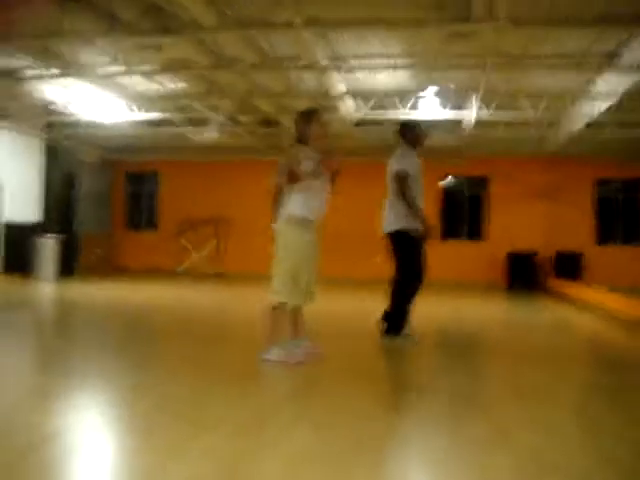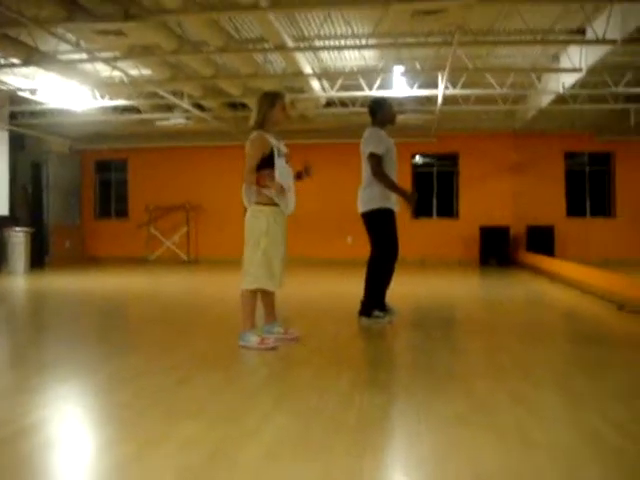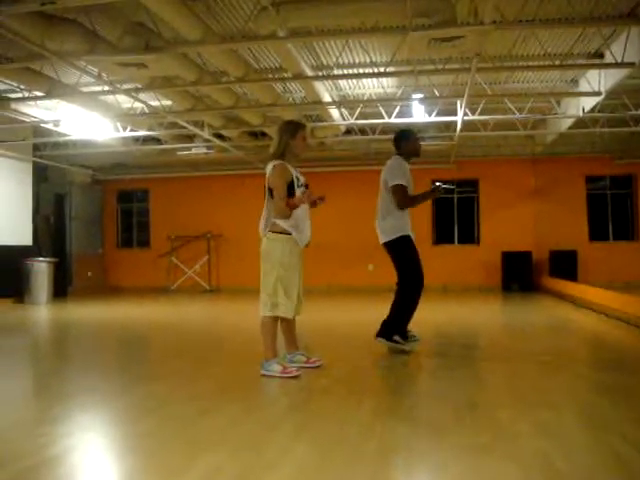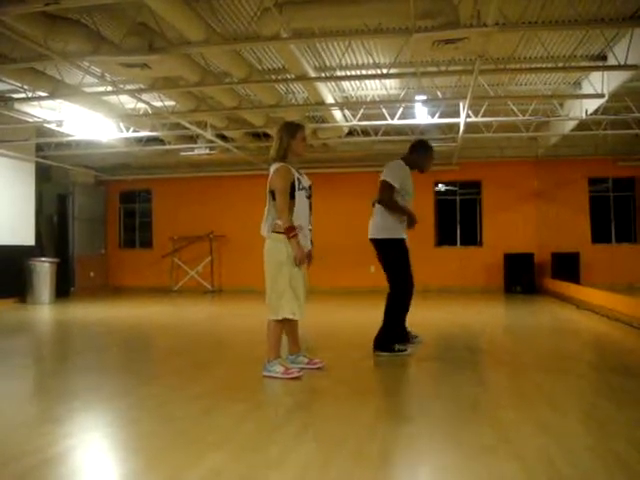
dt=1s
person 1, frame 1
left shoulder: (318, 158)
right shoulder: (296, 154)
left elbow: (323, 191)
right elbow: (279, 181)
left wrist: (331, 174)
right wrist: (303, 175)
left hip: (310, 230)
right hip: (293, 228)
left knee: (300, 287)
right knee: (283, 286)
left ankle: (296, 339)
right ankle: (272, 346)
person 1, frame 2
left shoulder: (274, 142)
right shoulder: (259, 139)
right elbow: (247, 176)
left wrist: (299, 175)
right wrist: (270, 184)
left hip: (276, 214)
right hip: (263, 213)
left knee: (271, 271)
right knee: (256, 270)
left ankle: (271, 324)
right ankle: (247, 331)
person 1, frame 3
left shoulder: (292, 171)
right shoulder: (279, 168)
right elbow: (278, 208)
left wrist: (312, 202)
right wrist: (298, 201)
left hip: (292, 241)
right hip: (278, 241)
left knee: (289, 299)
right knee: (274, 298)
left ankle: (293, 353)
right ankle: (269, 360)
person 1, frame 4
left shoulder: (295, 173)
right shoulder: (281, 171)
right elbow: (283, 212)
left wrist: (306, 246)
right wrist: (295, 244)
left hip: (294, 243)
right hip: (282, 243)
left knee: (293, 301)
right knee: (282, 302)
left ankle: (295, 354)
right ankle: (272, 362)
person 2, frame 1
left shoulder: (410, 157)
right shoulder: (404, 156)
right elbow: (402, 191)
left wrist: (420, 222)
right wrist: (421, 219)
left hip: (408, 225)
right hip: (401, 225)
left knee: (413, 273)
right knee: (408, 274)
left ankle: (393, 318)
right ankle: (393, 326)
person 2, frame 2
left shoulder: (381, 136)
right shoulder: (374, 135)
right elbow: (377, 172)
left wrist: (401, 193)
right wrist: (403, 193)
left hip: (382, 204)
right hip: (376, 204)
left knee: (388, 253)
right knee: (382, 254)
left ankle: (377, 303)
right ankle: (369, 308)
person 2, frame 3
left shoulder: (398, 166)
right shoulder: (397, 166)
right elbow: (402, 202)
left wrist: (425, 195)
right wrist: (430, 194)
left hip: (397, 231)
right hip: (395, 233)
left knee: (410, 280)
right knee: (413, 281)
left ankle: (399, 330)
right ankle: (389, 331)
person 2, frame 4
left shoulder: (405, 171)
right shoulder: (396, 168)
right elbow: (382, 197)
left wrist: (407, 215)
right wrist: (408, 214)
left hip: (393, 234)
right hip: (386, 235)
left knee: (405, 285)
right knee: (400, 287)
left ankle: (399, 333)
right ankle: (385, 342)
